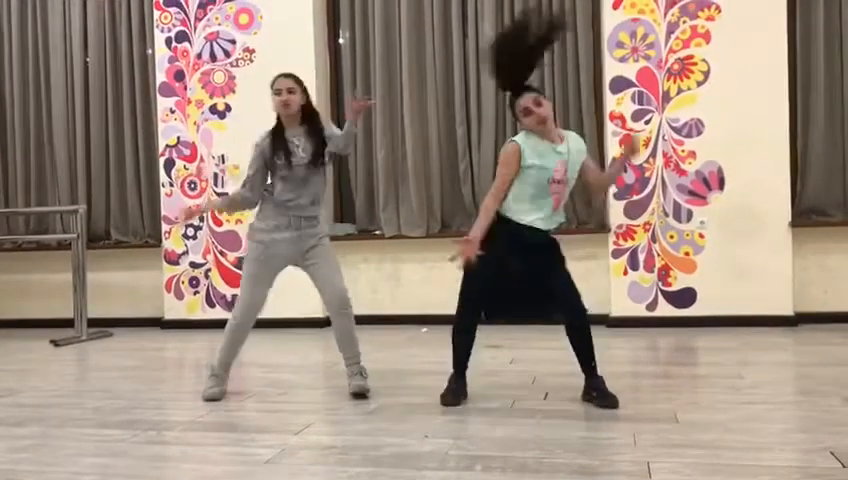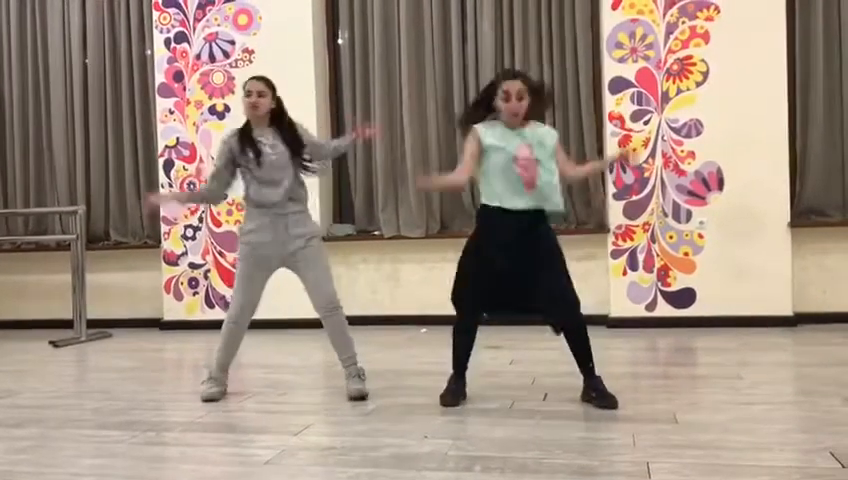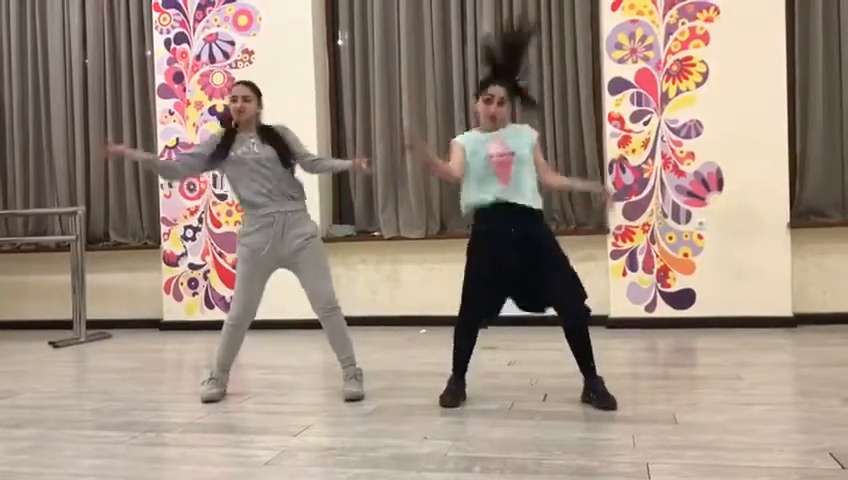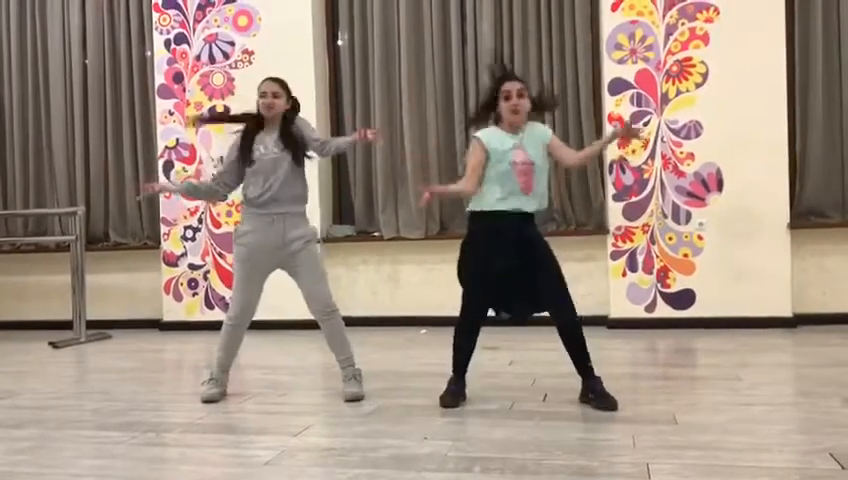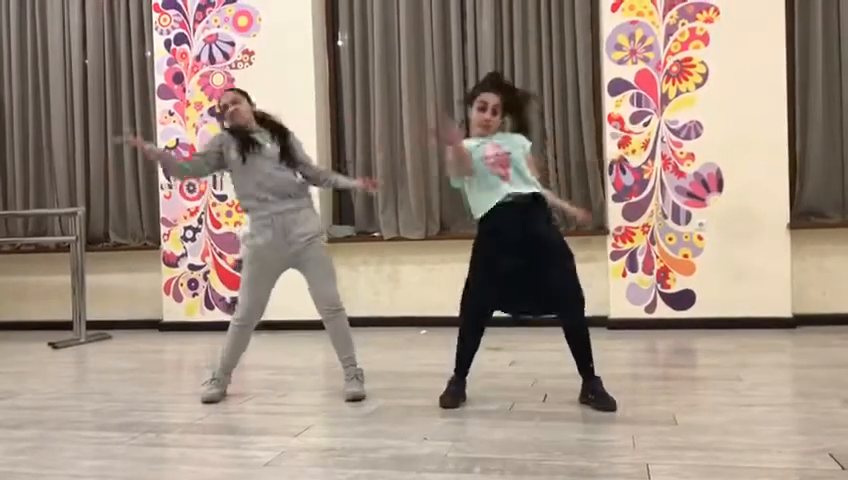
dt=0.2s
person 1, frame 1
left shoulder: (574, 143)
right shoulder: (517, 147)
left elbow: (599, 182)
right elbow: (495, 196)
left wrist: (623, 160)
right wrist: (474, 236)
left hip: (541, 239)
right hip: (502, 237)
left knee: (574, 311)
right knee: (470, 306)
left ankle: (593, 382)
right ankle: (458, 376)
person 1, frame 2
left shoulder: (545, 135)
right shoulder: (482, 132)
left elbow: (570, 172)
right elbow: (464, 174)
left wrist: (608, 162)
right wrist: (437, 182)
left hip: (537, 230)
right hip: (495, 229)
left knee: (566, 307)
right knee: (469, 307)
left ankle: (592, 383)
right ankle: (457, 381)
person 1, frame 3
left shoulder: (525, 135)
right shoulder: (465, 142)
left elbow: (548, 177)
right elbow: (453, 174)
left wrist: (591, 186)
right wrist: (425, 155)
left hip: (530, 226)
right hip: (490, 228)
left knee: (571, 303)
right knee: (473, 309)
left ankle: (592, 381)
right ankle: (457, 380)
person 1, frame 4
left shoulder: (540, 133)
right shoulder: (484, 139)
left elbow: (573, 160)
right elbow: (469, 185)
left wrist: (612, 137)
right wrist: (439, 190)
left hip: (526, 230)
right hip: (488, 231)
left knee: (562, 306)
right knee: (473, 310)
left ankle: (590, 383)
right ankle: (457, 382)
person 1, frame 5
left shoulder: (517, 142)
right shoulder: (463, 147)
right elbow: (460, 168)
left wrist: (568, 208)
right wrist: (454, 146)
left hip: (535, 220)
right hip: (496, 227)
left knee: (570, 303)
right knee: (475, 309)
left ankle: (590, 383)
right ankle: (458, 381)
person 2, frame 1
left shoulder: (320, 128)
right shoulder: (267, 143)
left elbow: (342, 145)
right elbow: (249, 196)
left wrist: (353, 120)
right wrist: (212, 205)
left hip: (312, 232)
right hip: (270, 232)
left knee: (339, 300)
right knee: (247, 308)
left ankle: (355, 371)
right ankle: (218, 374)
person 2, frame 2
left shoulder: (290, 131)
right shoulder: (235, 142)
left elbow: (321, 152)
right elbow: (215, 191)
left wrist: (352, 139)
right wrist: (176, 196)
left hip: (300, 230)
right hip: (259, 233)
left knee: (328, 303)
right knee: (240, 311)
left ankle: (353, 373)
right ankle: (217, 376)
person 2, frame 3
left shoulder: (279, 134)
right shoulder: (219, 145)
left elbow: (310, 162)
right elbow: (177, 169)
left wrist: (348, 165)
right wrist: (136, 155)
left hip: (299, 229)
right hip: (257, 235)
left knee: (327, 305)
right knee: (240, 313)
left ankle: (351, 373)
right ankle: (218, 377)
person 2, frame 4
left shoulder: (297, 127)
right shoulder: (244, 141)
left elbow: (325, 147)
right elbow: (218, 188)
left wrist: (355, 139)
right wrist: (171, 187)
left hip: (295, 231)
right hip: (255, 233)
left knee: (325, 306)
right knee: (239, 313)
left ankle: (351, 374)
right ankle: (218, 378)
person 2, frame 5
left shoulder: (282, 135)
right shoulder: (224, 142)
left elbow: (312, 172)
right elbow: (187, 169)
left wrist: (352, 183)
right wrist: (150, 149)
left hip: (303, 226)
right hip: (264, 235)
left knee: (330, 303)
right knee: (246, 313)
left ankle: (352, 374)
right ankle: (220, 377)
